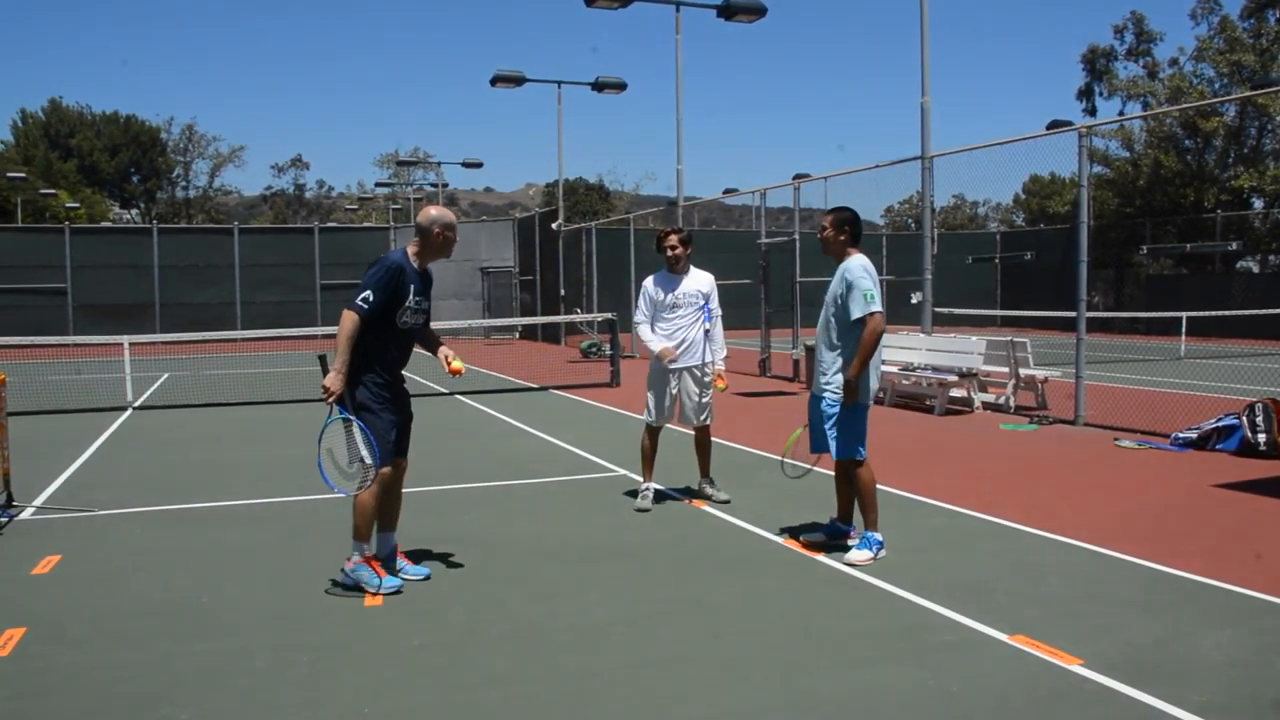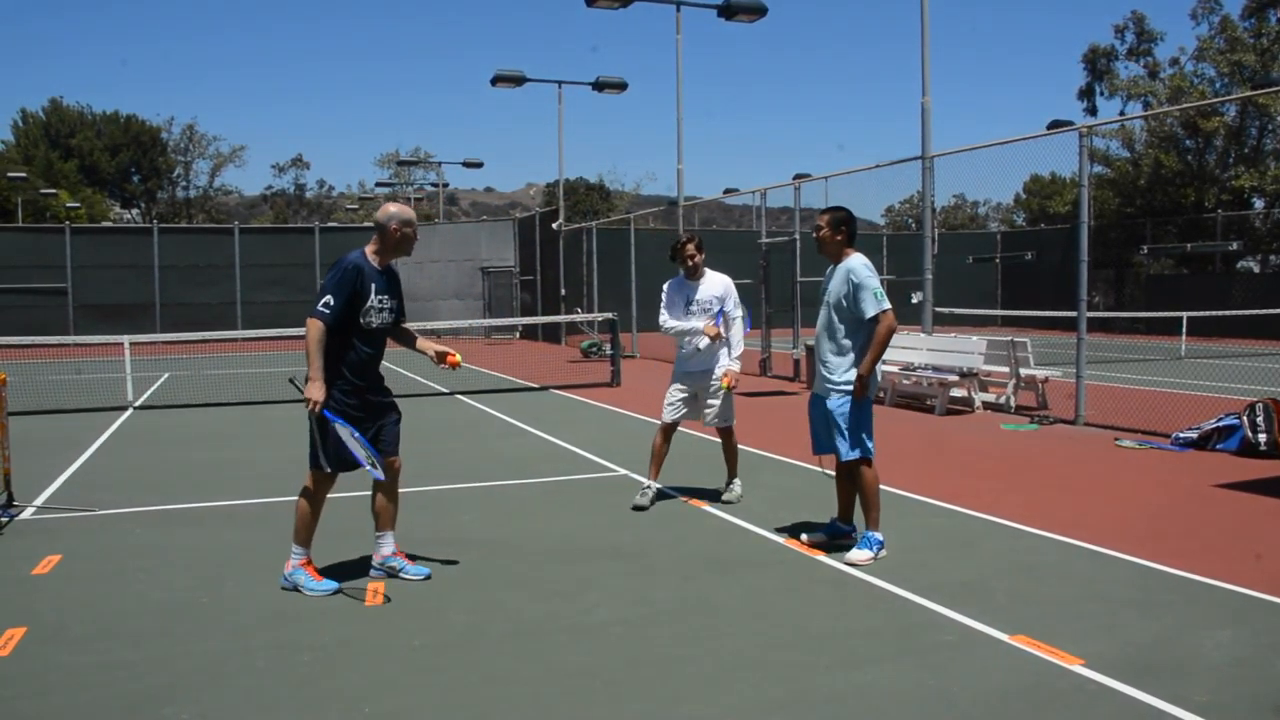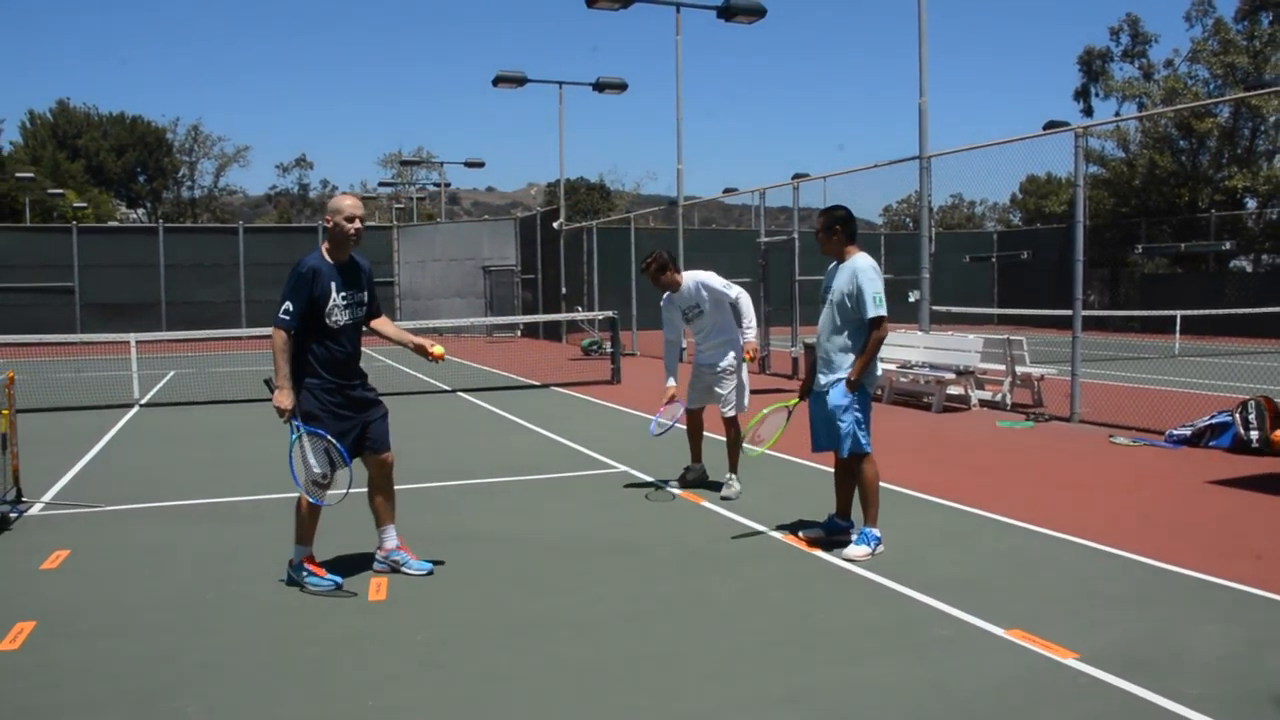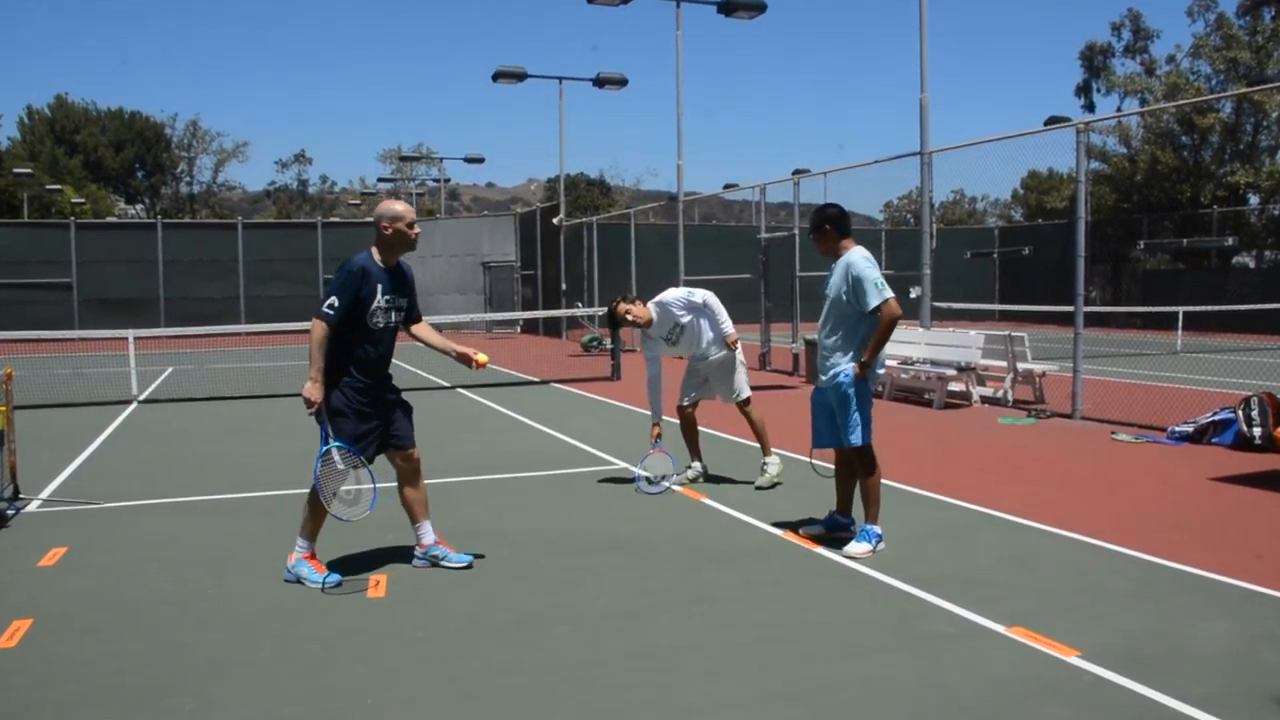
dt=0.5s
person 1, frame 1
left shoulder: (425, 275)
right shoulder: (391, 266)
right elbow: (352, 314)
left wrist: (440, 348)
right wrist: (338, 370)
left hip: (392, 383)
right hip: (366, 384)
left knee: (397, 469)
right knee: (380, 470)
left ankle: (386, 554)
right ankle: (359, 561)
person 1, frame 2
left shoulder: (391, 276)
right shoulder: (349, 268)
right elbow: (316, 322)
left wrist: (429, 347)
right wrist: (315, 380)
left hip: (372, 388)
right hip: (336, 391)
left knee: (390, 466)
right knee: (322, 476)
left ankle: (386, 555)
right ankle: (297, 565)
person 1, frame 3
left shoulder: (362, 268)
right shoulder: (308, 270)
left elbow: (374, 318)
right elbow: (282, 330)
left wrist: (411, 340)
right wrist: (283, 387)
left hip: (356, 385)
right hip: (318, 391)
left knee: (382, 462)
left ankle: (389, 549)
right ankle: (301, 562)
person 1, frame 4
left shoulder: (404, 274)
right shoulder: (357, 269)
left elbow: (413, 323)
right elbow: (322, 323)
left wrist: (455, 350)
right wrist: (315, 379)
left hip: (381, 387)
right hip: (345, 388)
left knee: (409, 459)
left ankle: (427, 545)
right ankle: (301, 558)
person 2, frame 1
left shoulder: (856, 269)
right shoulder: (843, 269)
left elbow: (875, 326)
left wrist: (852, 378)
left hip: (845, 387)
right hip: (829, 385)
left knee: (854, 459)
right knee: (840, 459)
left ankle: (872, 536)
right ankle: (843, 525)
person 2, frame 2
left shoulder: (857, 269)
right shoulder: (833, 271)
left elbow: (887, 322)
left wrist: (864, 374)
left hip: (848, 387)
right hip: (826, 384)
left knee: (859, 458)
right knee: (841, 458)
left ankle: (873, 536)
right ankle: (843, 524)
person 2, frame 3
left shoulder: (862, 269)
right shoulder: (834, 269)
left elbow: (879, 329)
left wrist: (854, 375)
right wrist: (810, 372)
left hip: (846, 382)
right hip: (826, 380)
left knee: (858, 454)
right knee: (840, 454)
left ankle: (871, 532)
right ankle: (841, 521)
person 2, frame 4
left shoulder: (857, 262)
right shoulder: (840, 264)
left elbow: (892, 311)
left wrist: (866, 361)
left hip: (850, 376)
right hip: (830, 375)
left knee: (859, 449)
right knee: (841, 450)
left ankle: (872, 529)
right ankle: (842, 518)
person 3, frame 1
left shoulder: (705, 280)
right shoulder: (651, 283)
left elbow: (715, 323)
right elbow: (641, 323)
left wrist: (719, 362)
right wrist: (657, 348)
left hip: (698, 364)
right hip: (662, 366)
left knee: (702, 426)
right knee: (652, 426)
left ankle: (705, 482)
right ankle: (647, 486)
person 3, frame 2
left shoulder: (722, 283)
right shoulder: (671, 288)
left elbow: (736, 324)
right elbow: (666, 324)
left wrist: (733, 364)
right wrist: (700, 326)
left hip: (715, 369)
right hip: (684, 369)
left knee: (723, 427)
right knee: (667, 424)
left ankle: (733, 482)
right ankle: (650, 486)
person 3, frame 3
left shoulder: (703, 280)
right shoulder: (668, 303)
left elbow: (741, 297)
right elbow: (671, 343)
left wrist: (749, 337)
right wrist: (670, 382)
left hip: (728, 358)
right hip: (702, 362)
left knee: (730, 417)
right knee: (692, 413)
left ankle: (732, 477)
right ankle: (696, 468)
person 3, frame 4
left shoulder: (667, 300)
right shoulder: (649, 342)
left elbow: (707, 297)
right elbow: (654, 379)
left wrist: (727, 330)
right wrist: (656, 420)
left hip: (723, 350)
right hip: (698, 361)
left knee: (744, 405)
right knee: (684, 410)
left ankle: (770, 461)
right ankle: (697, 466)
